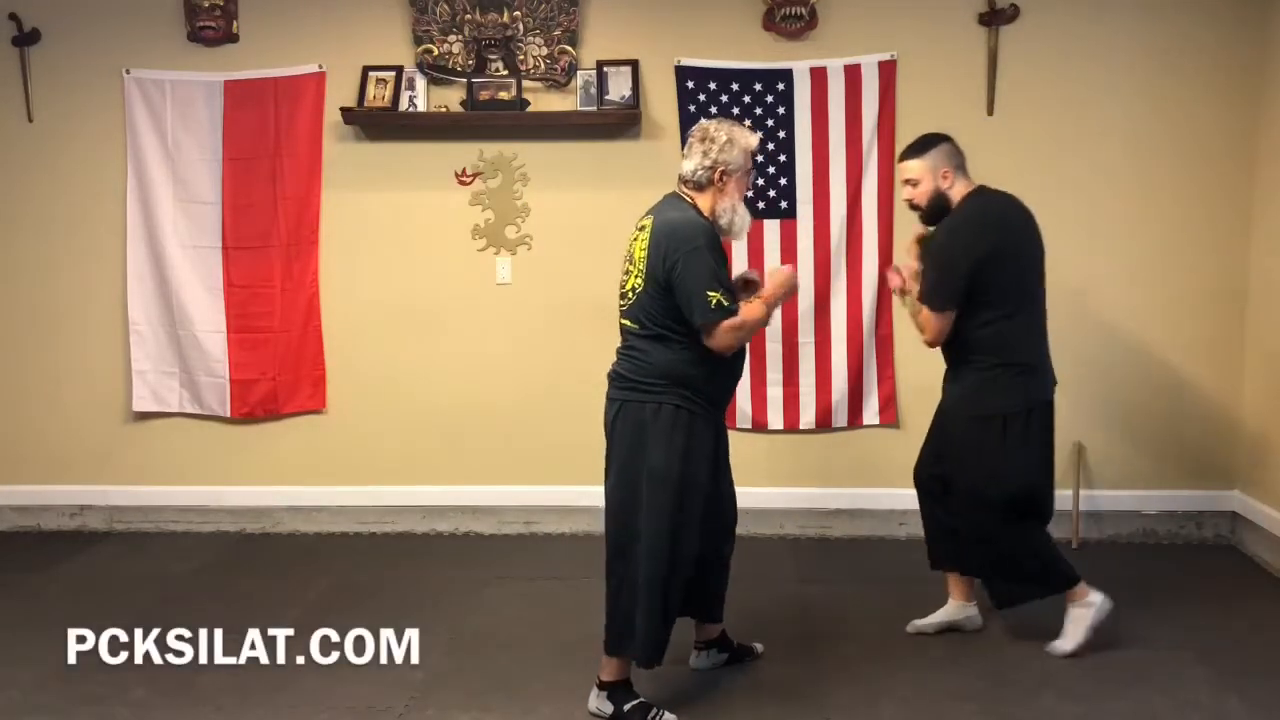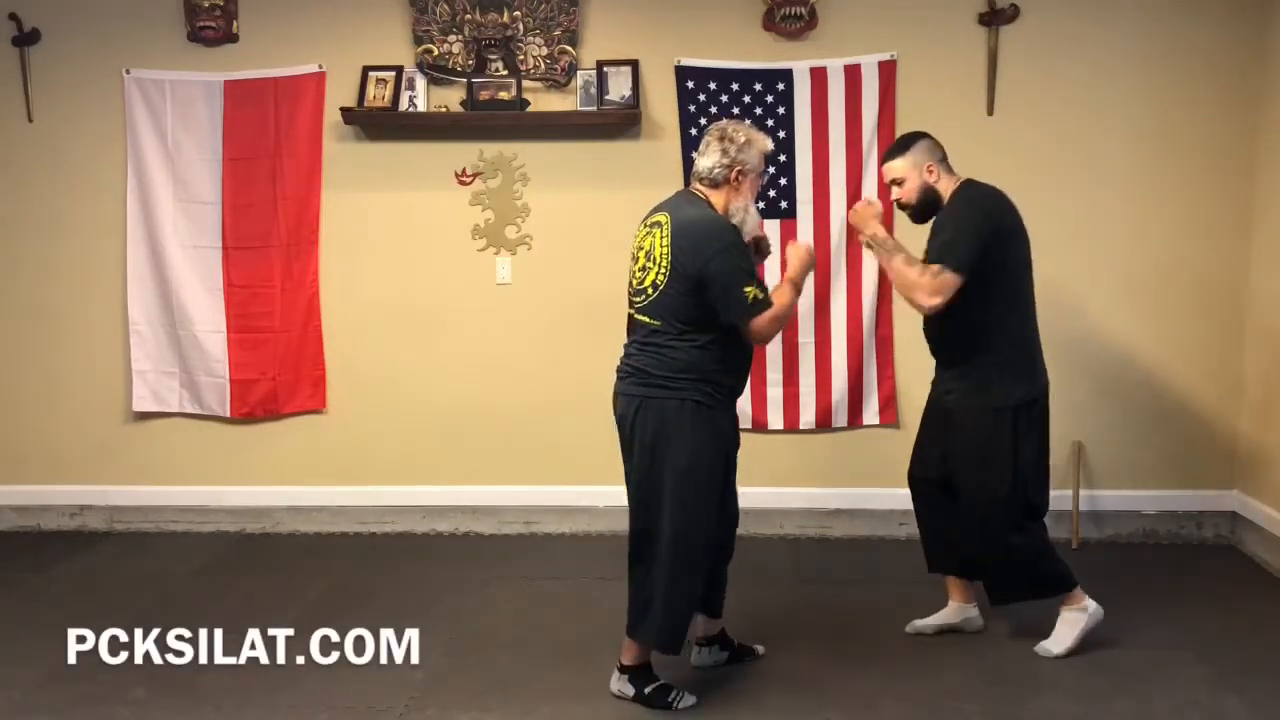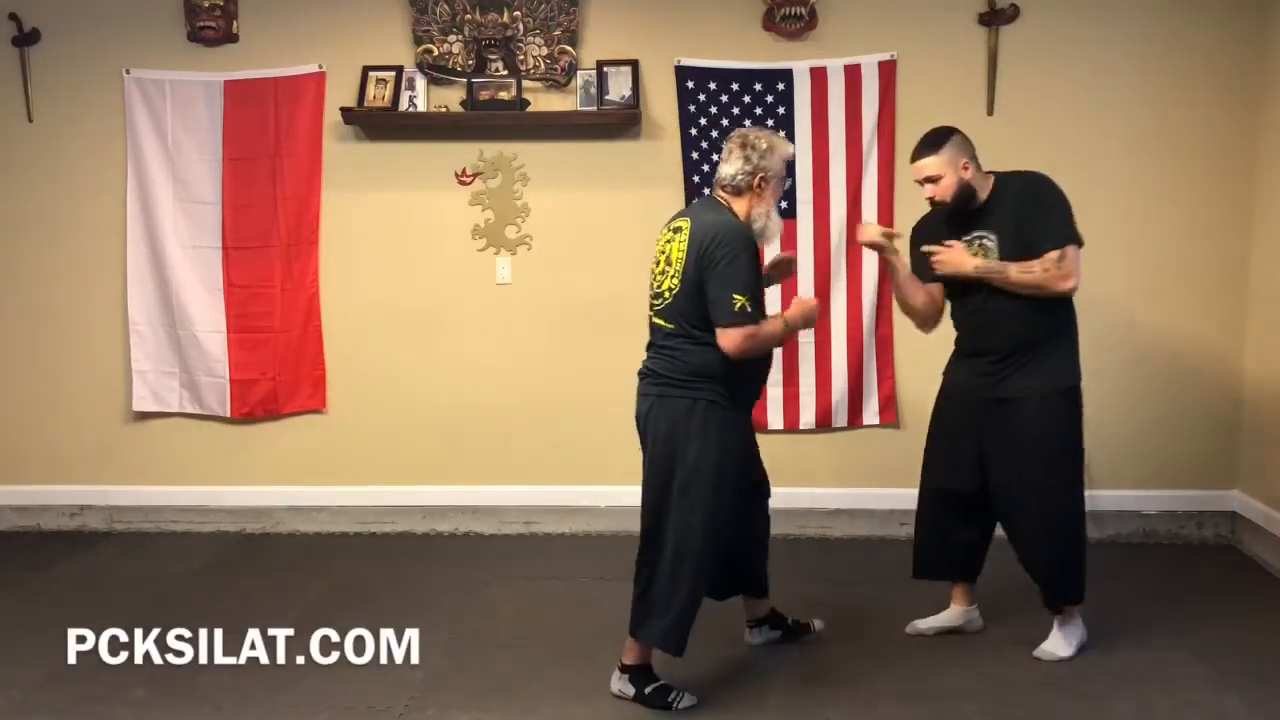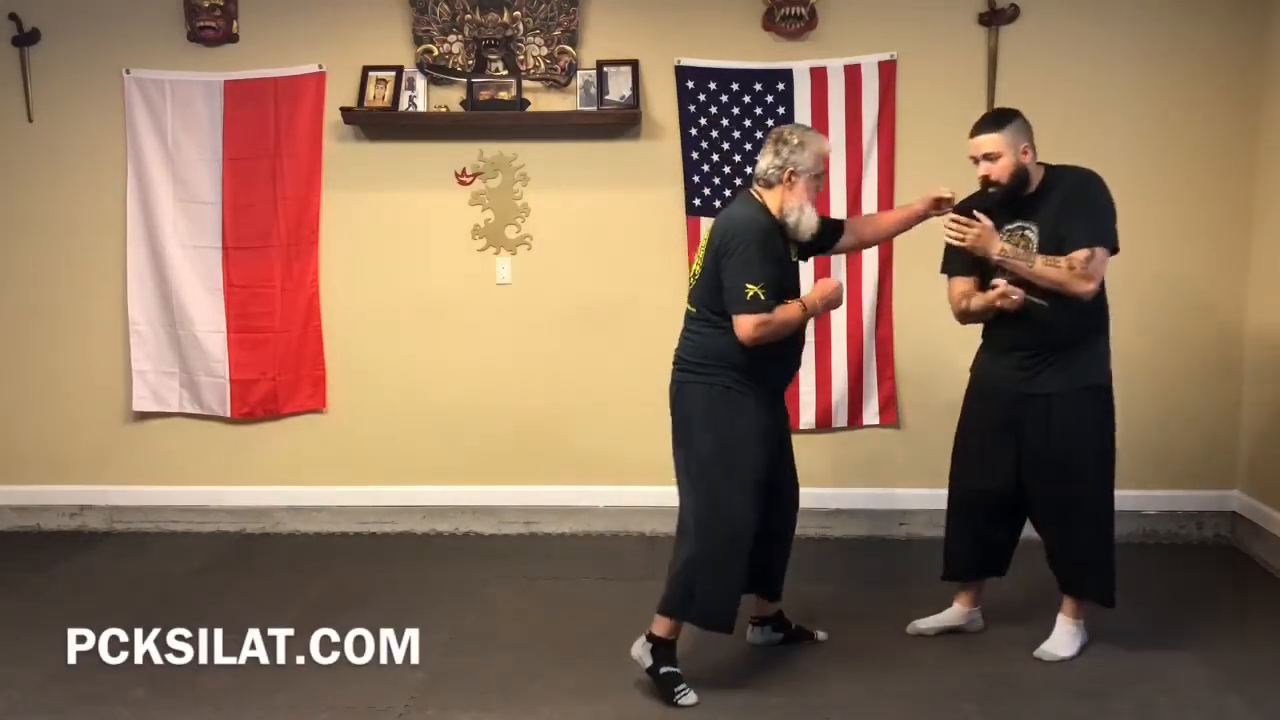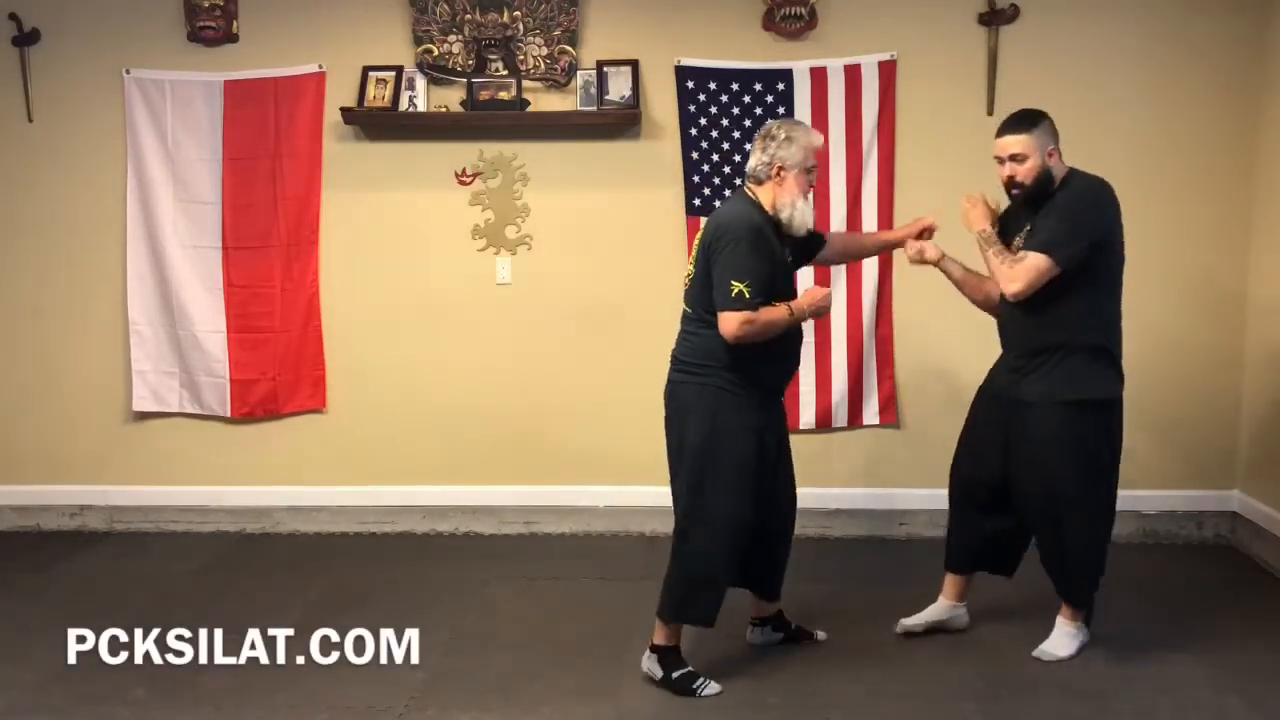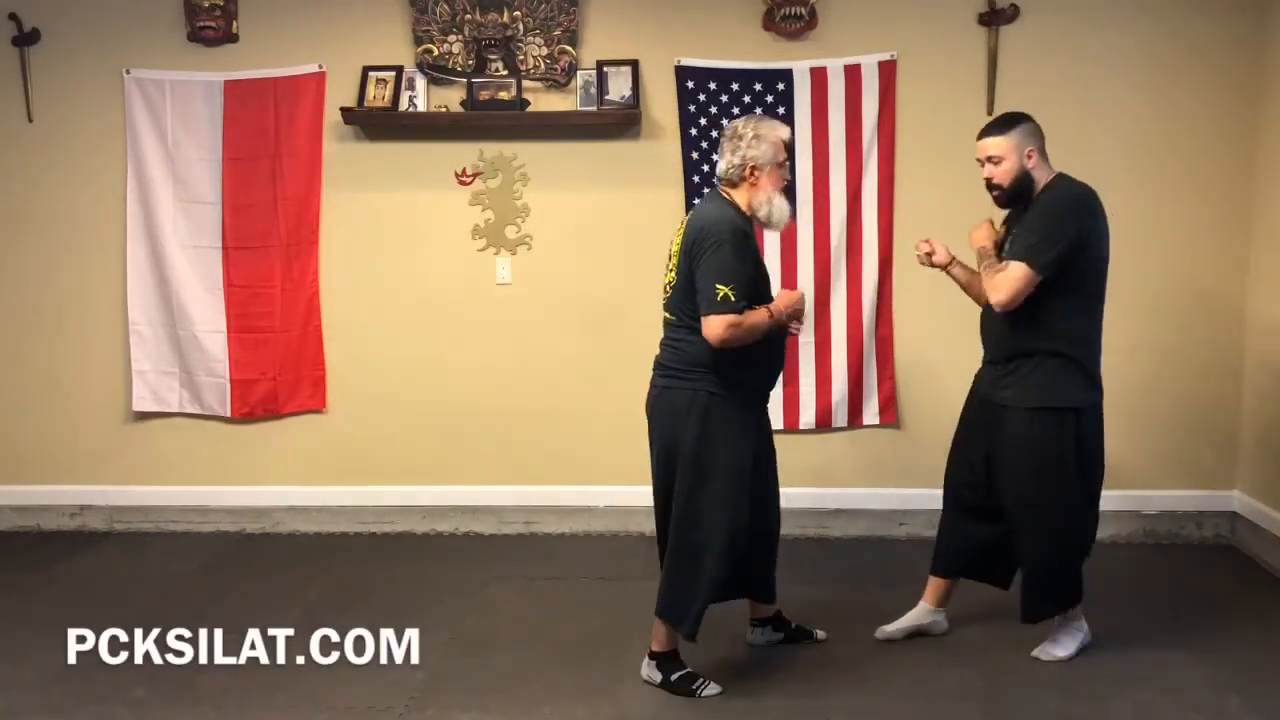
dt=0.4s
person 1, frame 1
left shoulder: (672, 216)
right shoulder: (689, 233)
right elbow: (722, 335)
left wrist: (734, 288)
right wrist: (770, 296)
left hip: (678, 407)
right hip: (659, 411)
left knee: (710, 521)
right knee: (649, 540)
left ankle: (710, 640)
person 1, frame 2
left shoulder: (667, 214)
right shoulder: (712, 232)
right elbow: (764, 324)
left wrist: (748, 260)
right wrist: (794, 273)
left hip: (659, 394)
right hip: (676, 405)
left knee: (711, 518)
right knee: (672, 529)
left ankle: (710, 637)
right ankle: (633, 667)
person 1, frame 3
left shoulder: (692, 219)
right shoulder: (730, 237)
right elbow: (736, 340)
left wrist: (764, 277)
right wrist: (792, 320)
left hip: (688, 398)
right hip: (694, 407)
left knee: (746, 502)
right knee: (681, 530)
left ankle: (763, 618)
right ankle: (633, 667)
person 1, frame 4
left shoulder: (775, 223)
right shoulder: (748, 228)
left elbow: (854, 233)
right elbow: (751, 327)
left wrist: (920, 211)
right wrist: (813, 302)
left hip: (752, 392)
right hip: (717, 393)
left knee: (775, 504)
right knee: (719, 516)
left ankle: (768, 618)
right ankle: (658, 643)
person 1, frame 5
left shoulder: (772, 224)
right shoulder: (739, 227)
left elbow: (831, 246)
right elbow: (737, 325)
left wrist: (903, 235)
right wrist: (803, 307)
left hip: (752, 395)
right hip: (712, 395)
left knee: (773, 505)
right knee: (710, 519)
left ankle: (766, 618)
right ankle: (662, 648)
person 1, frame 6
left shoulder: (723, 217)
right shoulder: (723, 229)
right elbow: (720, 330)
left wrist: (775, 310)
right wrist: (778, 311)
left hip: (727, 398)
right hip: (699, 402)
left knee: (755, 510)
right knee: (700, 525)
left ankle: (766, 619)
right ankle: (661, 654)
person 2, frame 1
left shoulder: (959, 231)
right shoulder: (999, 211)
left elbow: (933, 331)
left wrist: (911, 288)
right wrist: (913, 281)
left hip: (998, 395)
right hip: (988, 386)
left knee: (994, 511)
right knee: (937, 482)
left ankle: (1082, 598)
right ankle: (961, 603)
person 2, frame 2
left shoulder: (971, 210)
right shoulder: (961, 211)
left elbow: (931, 295)
right elbow: (934, 285)
left wrist: (877, 242)
right wrist: (893, 249)
left hip: (998, 388)
right hip: (965, 382)
left knee: (997, 508)
right knee: (933, 484)
left ankle: (1076, 603)
right ankle: (962, 604)
person 2, frame 3
left shoulder: (1033, 194)
right shoulder: (934, 228)
left elbow: (1064, 277)
right elbow: (924, 316)
left wrist: (977, 266)
right wrist: (890, 254)
left hip: (1040, 382)
right hip: (969, 380)
left knee: (1043, 504)
right knee: (949, 493)
left ankle: (1068, 616)
right ankle: (962, 606)
person 2, frame 4
left shoulder: (1080, 190)
right shoulder: (969, 213)
left elbow: (1086, 280)
right elbow: (960, 306)
left wrist: (999, 250)
right wrist: (993, 300)
left hip: (1072, 380)
right hip: (997, 377)
left knee: (1071, 501)
right knee: (977, 492)
left ankle: (1071, 617)
right ankle: (966, 605)
person 2, frame 5
left shoulder: (1087, 198)
right shoulder: (1018, 211)
left elbow: (1018, 282)
right elbow: (995, 298)
left wrist: (984, 231)
right wrist: (940, 260)
left hip: (1074, 388)
right hip: (1012, 378)
left knee: (1066, 507)
right knee: (975, 485)
left ankle: (1072, 618)
right ankle: (951, 602)
person 2, frame 6
left shoulder: (1067, 204)
right shoulder: (1028, 210)
left elbow: (1004, 294)
left wrist: (985, 249)
right wrist: (950, 264)
left hip: (1051, 395)
right hip: (1000, 385)
left knee: (1048, 515)
right knee: (967, 496)
left ankle: (1070, 620)
right ankle: (932, 608)
